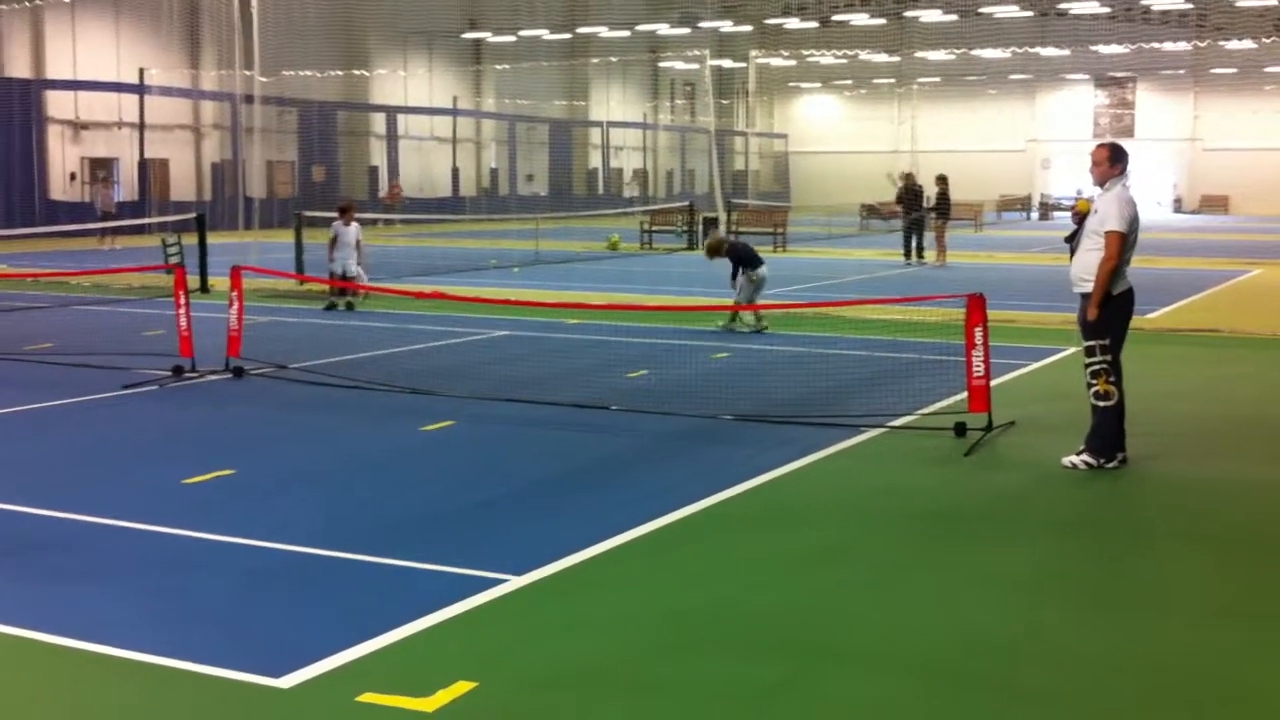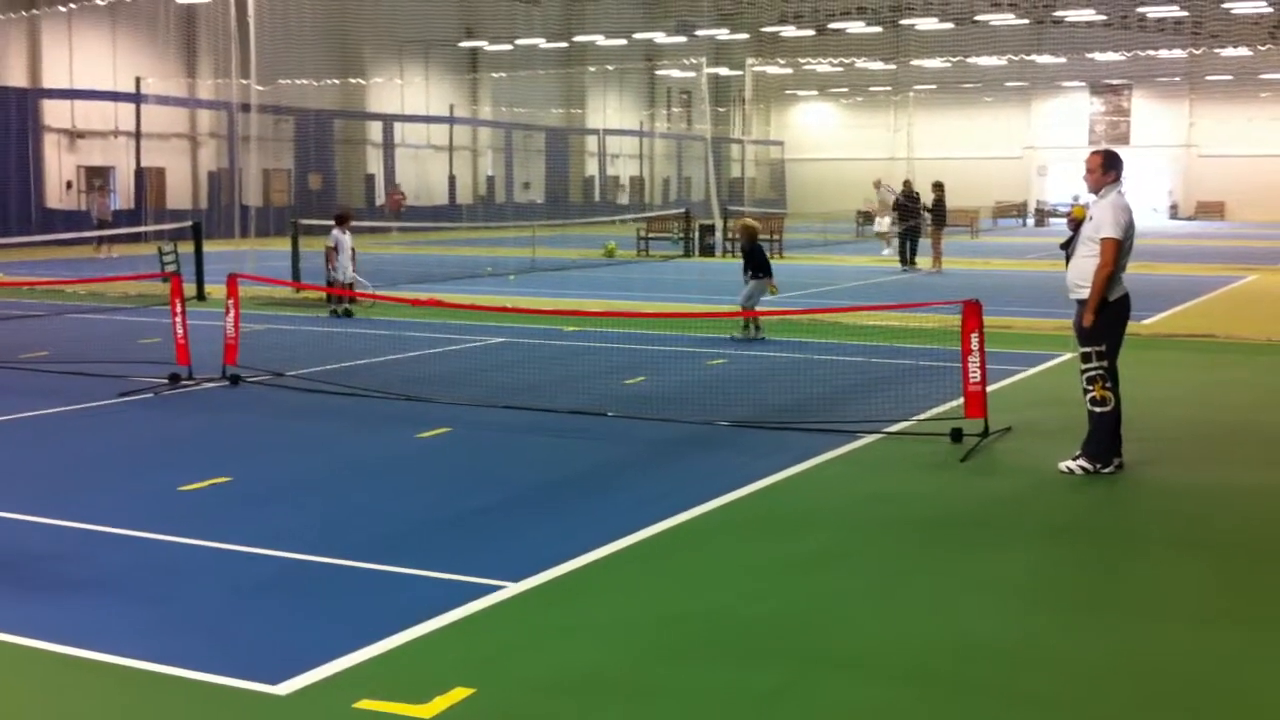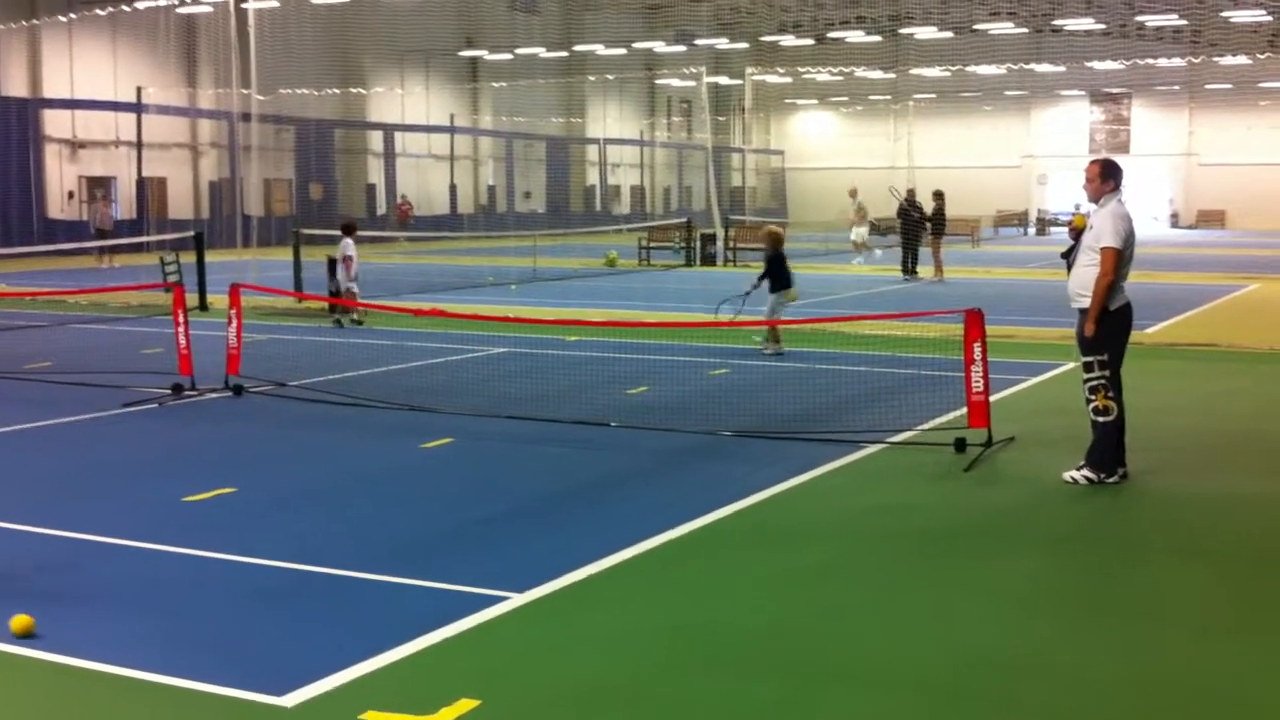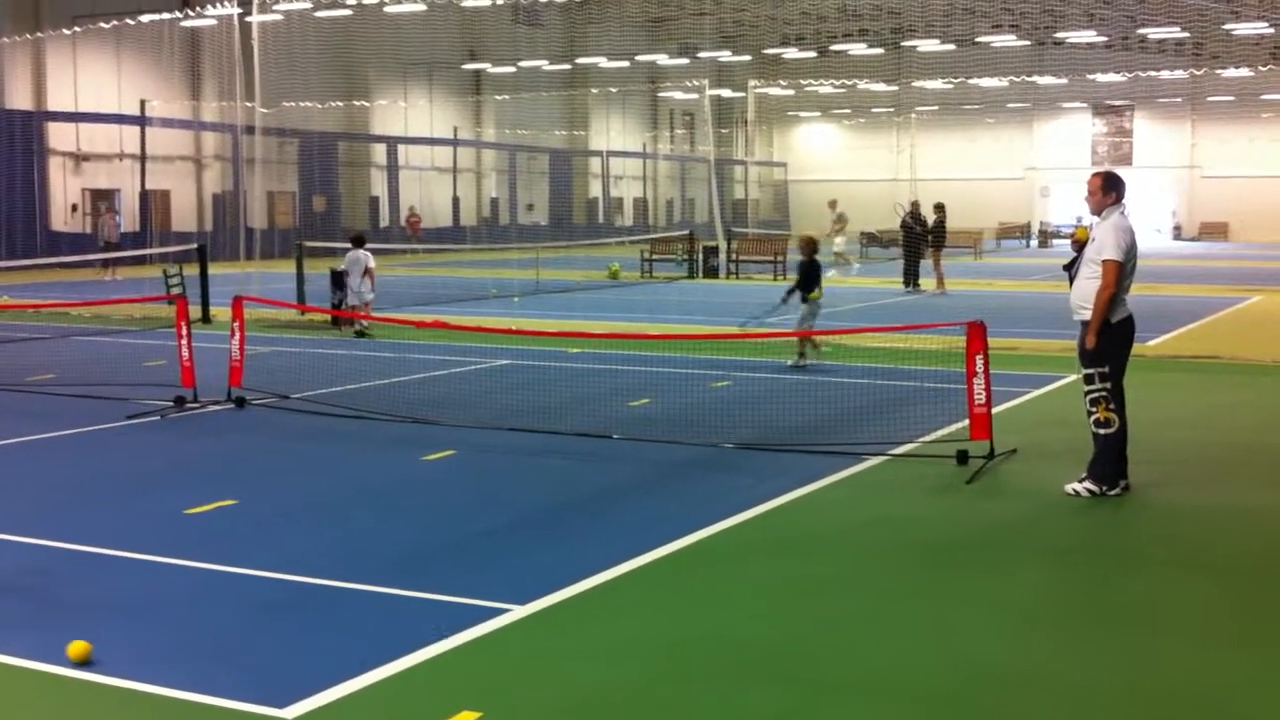
dt=0.3s
person 1, frame 1
left shoulder: (1117, 200)
right shoulder: (1108, 197)
left elbow: (1111, 258)
left wrist: (1094, 304)
right wrist: (1084, 223)
left hip: (1105, 299)
right hip: (1101, 297)
left knee: (1101, 375)
right knee: (1104, 374)
left ankle: (1103, 451)
right ankle: (1110, 446)
person 1, frame 2
left shoulder: (1112, 207)
right shoulder: (1103, 204)
left elbow: (1107, 264)
left wrist: (1090, 310)
right wrist: (1079, 229)
left hip: (1101, 306)
right hip: (1096, 304)
left knee: (1097, 381)
right knee: (1100, 380)
left ankle: (1099, 456)
right ankle: (1106, 451)
person 1, frame 3
left shoulder: (1111, 215)
right shoulder: (1104, 213)
left elbow: (1107, 274)
left wrist: (1092, 320)
right wrist: (1080, 238)
left hip: (1103, 315)
right hip: (1100, 313)
left knee: (1100, 390)
right knee: (1104, 390)
left ankle: (1103, 466)
right ankle: (1110, 461)
person 1, frame 4
left shoulder: (1113, 228)
right shoulder: (1107, 225)
left elbow: (1108, 286)
left wrist: (1092, 332)
right wrist: (1083, 250)
left hip: (1105, 327)
right hip: (1104, 326)
left knee: (1101, 402)
right knee: (1107, 402)
left ankle: (1105, 478)
right ankle: (1112, 473)
